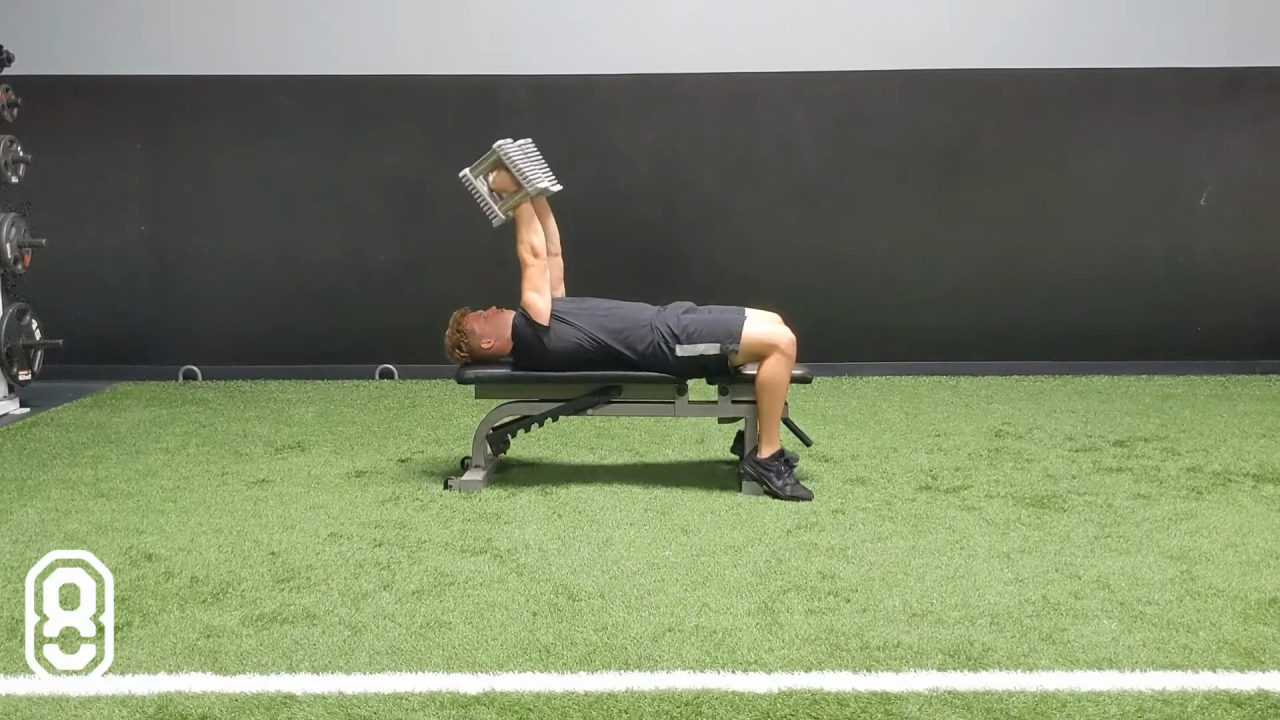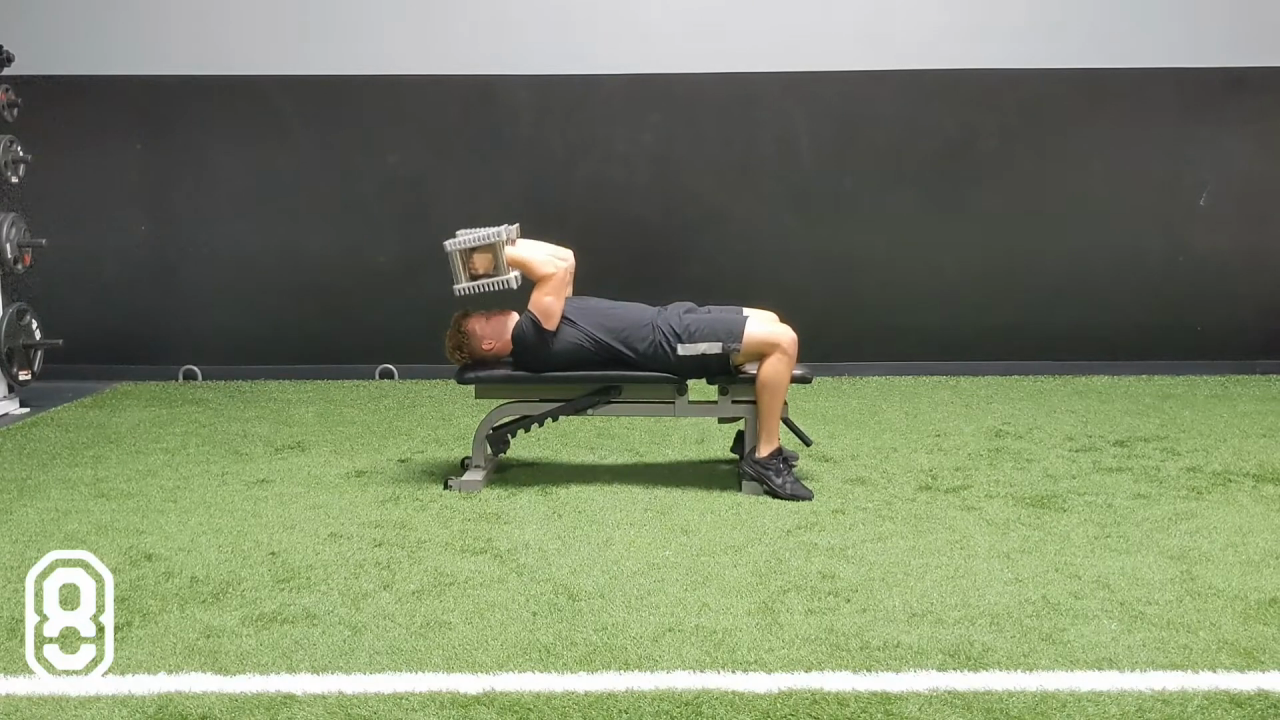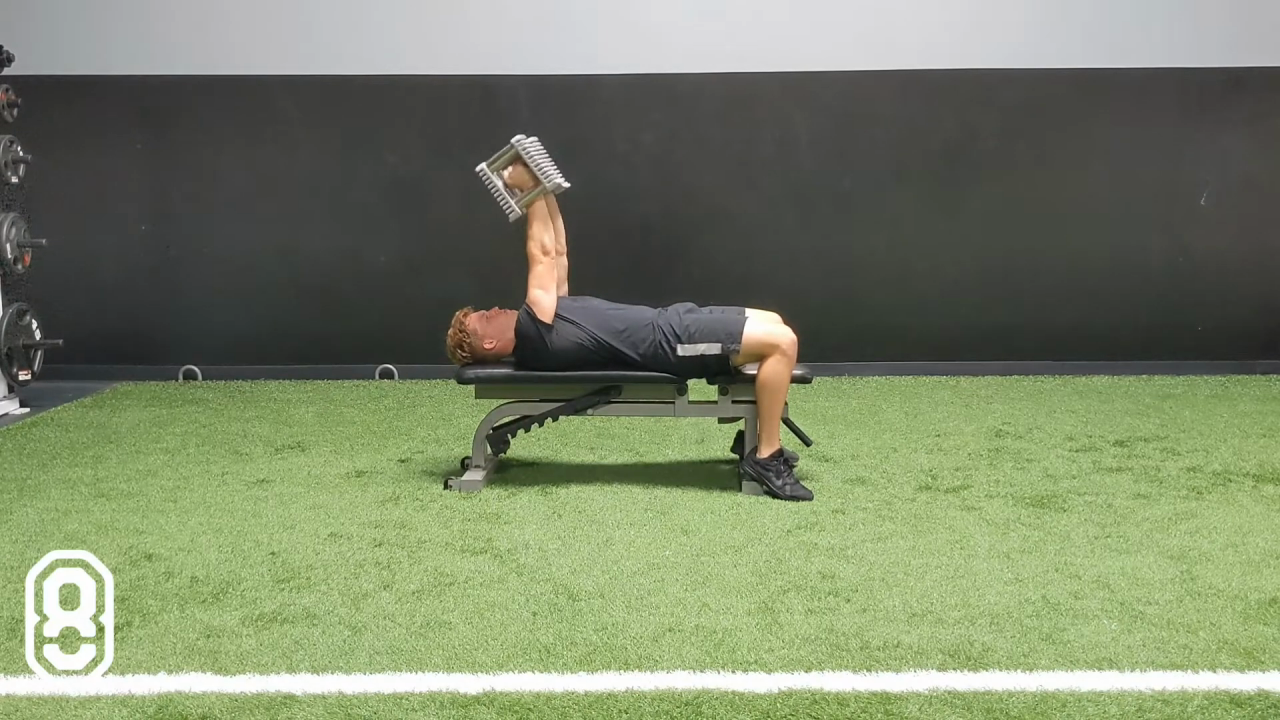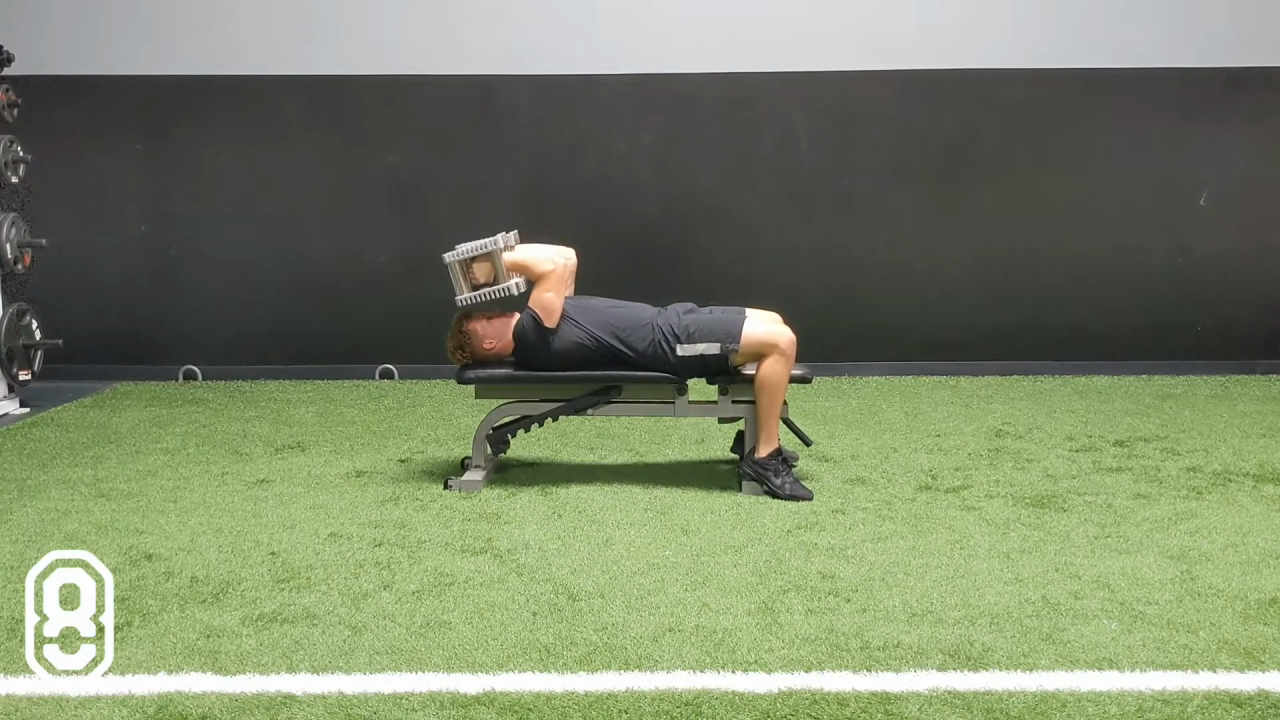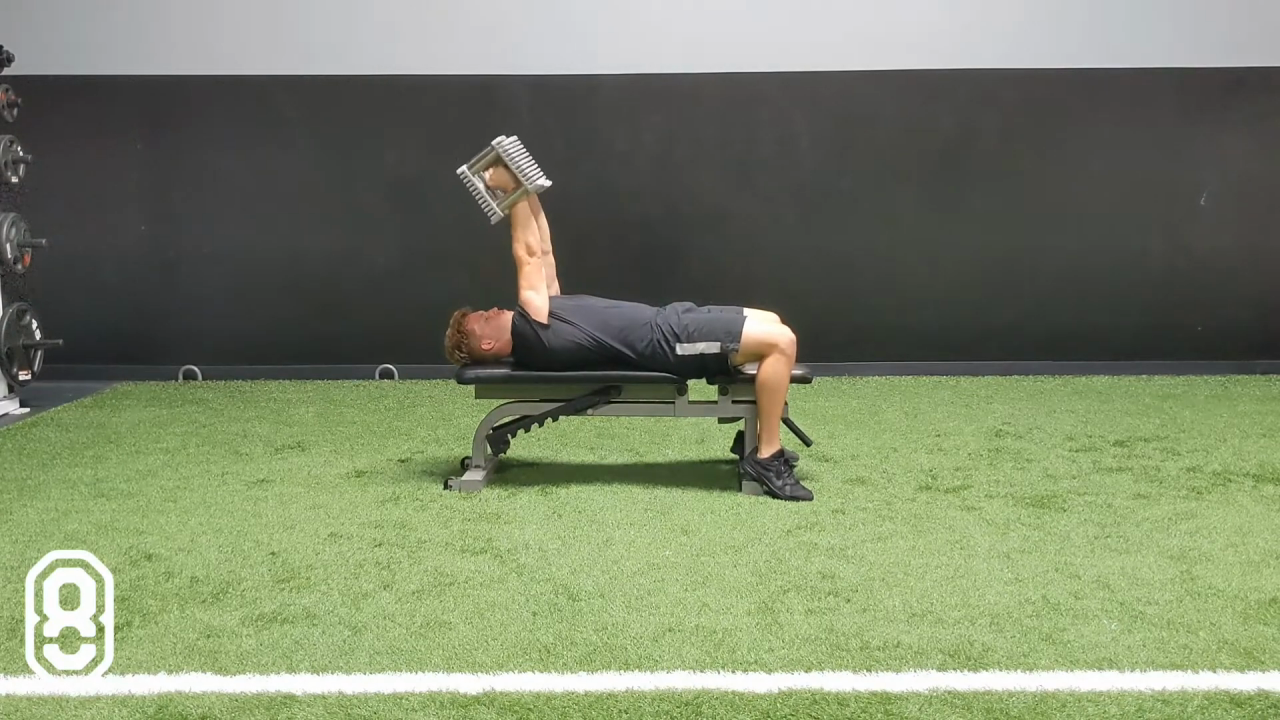
dt=1s
person 1, frame 1
left shoulder: (534, 324)
right shoulder: (530, 340)
left elbow: (552, 257)
right elbow: (534, 258)
left wrist: (533, 194)
right wrist: (516, 192)
left hip: (666, 320)
right hip: (666, 342)
left knee: (772, 324)
right knee: (780, 343)
left ankle: (763, 435)
right ankle: (766, 457)
person 1, frame 2
left shoulder: (530, 330)
right shoulder: (530, 342)
left elbow: (565, 258)
right elbow: (557, 269)
left wrist: (505, 246)
right wrist: (500, 253)
left hip: (664, 322)
right hip: (666, 341)
left knee: (770, 325)
right knee: (782, 341)
left ankle: (762, 440)
right ankle: (764, 457)
person 1, frame 3
left shoulder: (540, 320)
right shoulder: (534, 338)
left elbow: (558, 255)
right elbow: (542, 256)
left wrist: (543, 191)
right wrist: (531, 189)
left hip: (666, 323)
right hip: (668, 343)
left knee: (773, 325)
right knee: (781, 342)
left ankle: (763, 438)
right ankle: (766, 458)
person 1, frame 4
left shoulder: (531, 329)
right shoulder: (531, 339)
left elbow: (566, 260)
right elbow: (556, 265)
left wrist: (502, 257)
right wrist: (499, 261)
left hip: (666, 322)
right hip: (667, 341)
left knee: (773, 327)
right knee: (780, 342)
left ankle: (762, 442)
right ankle: (764, 458)
person 1, frame 5
left shoulder: (533, 322)
right shoulder: (531, 338)
left elbow: (543, 253)
right elbow: (530, 256)
left wrist: (525, 192)
right wrist: (513, 190)
left hip: (664, 322)
right hip: (667, 343)
left knee: (771, 325)
right knee: (780, 342)
left ankle: (765, 439)
right ankle: (766, 458)
